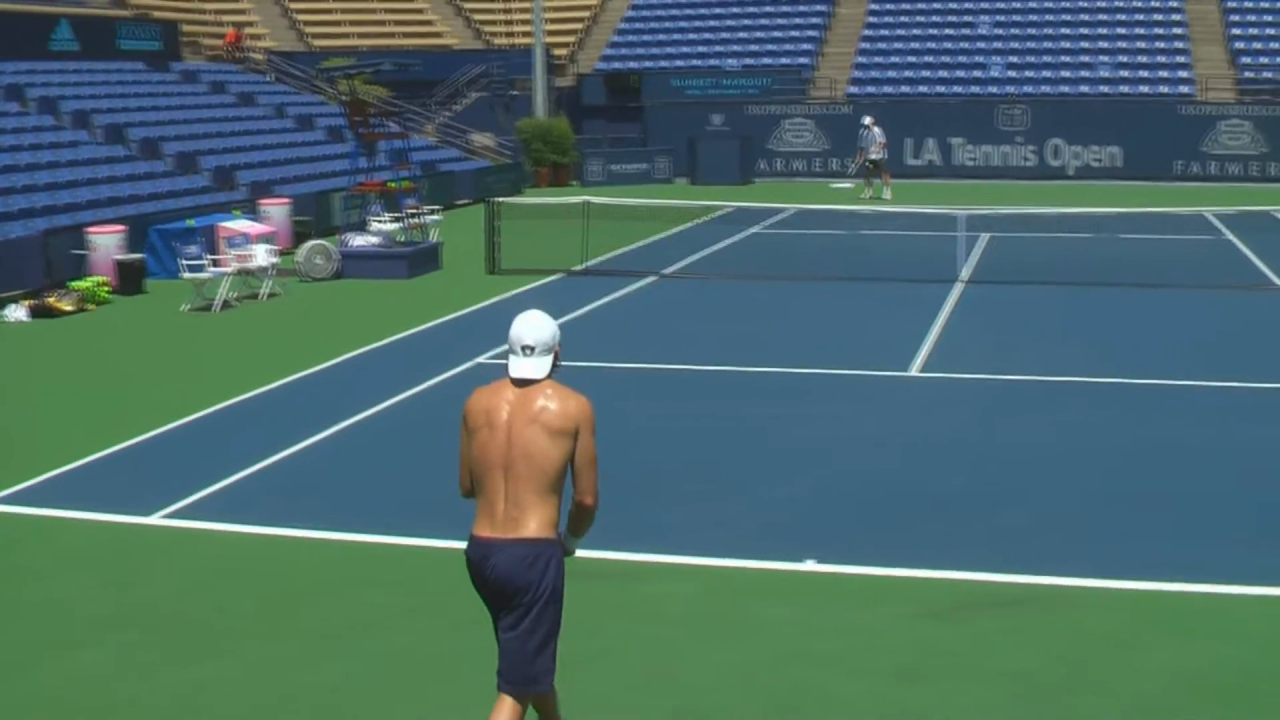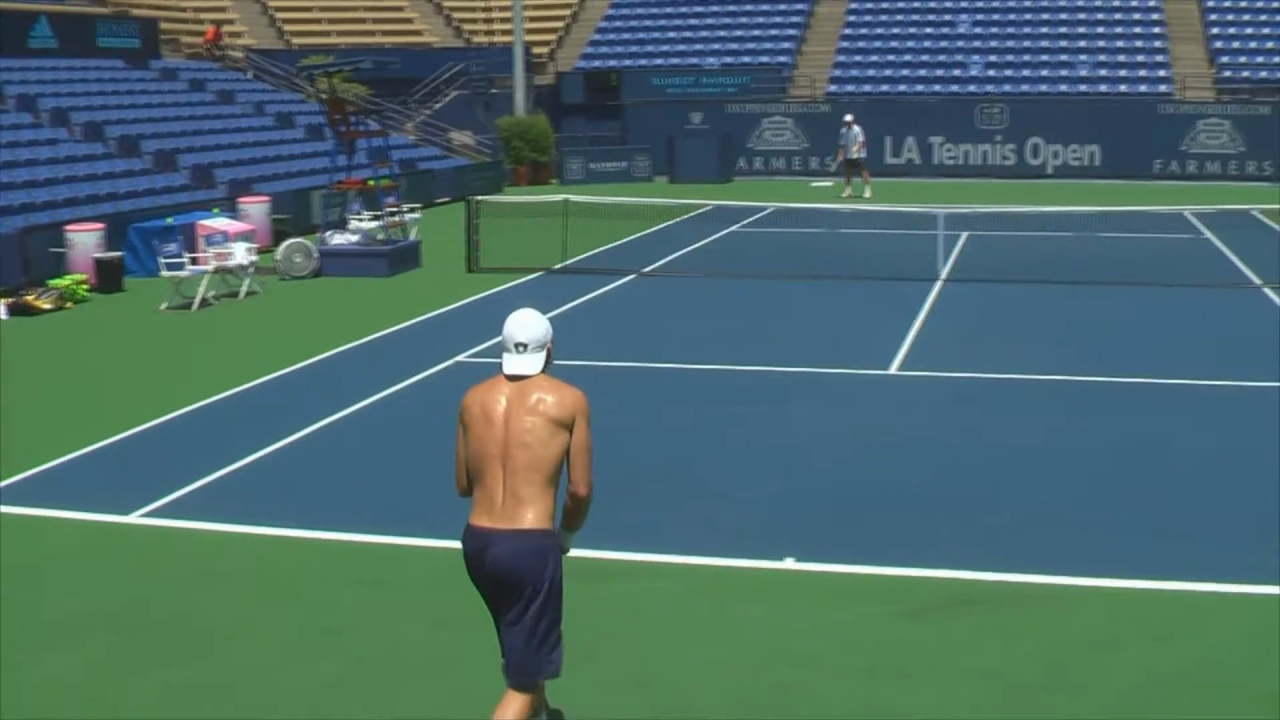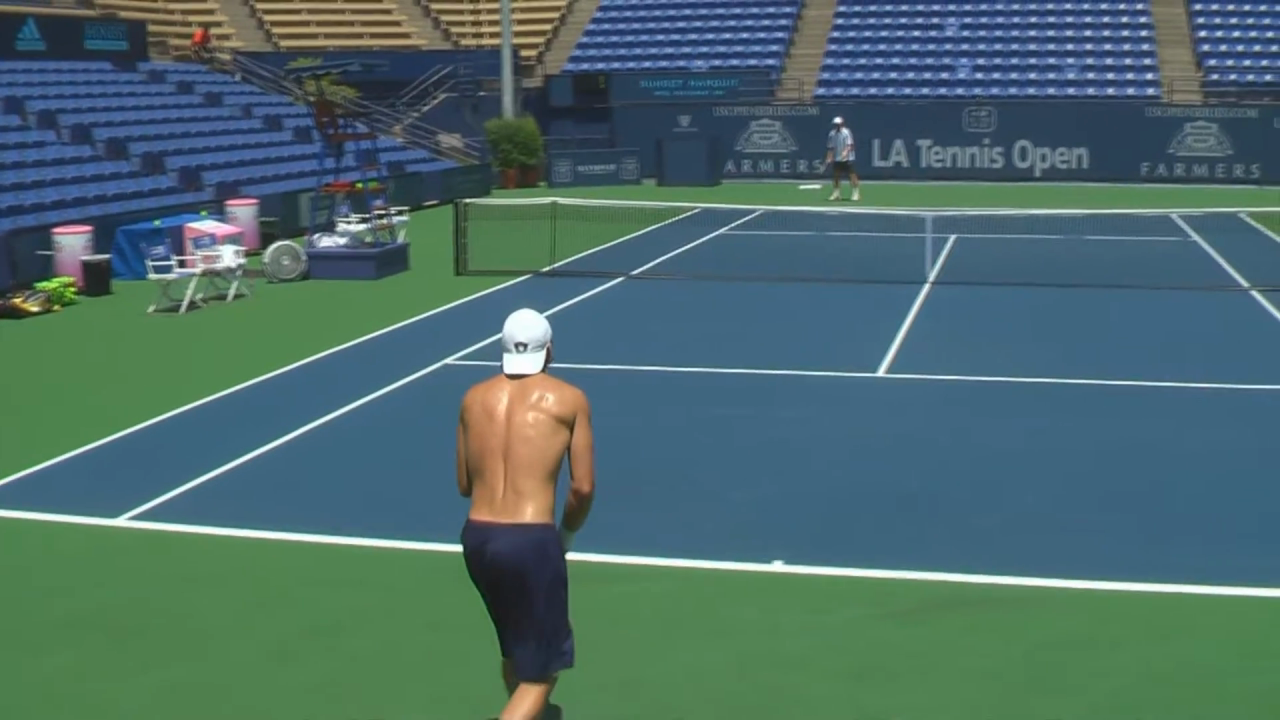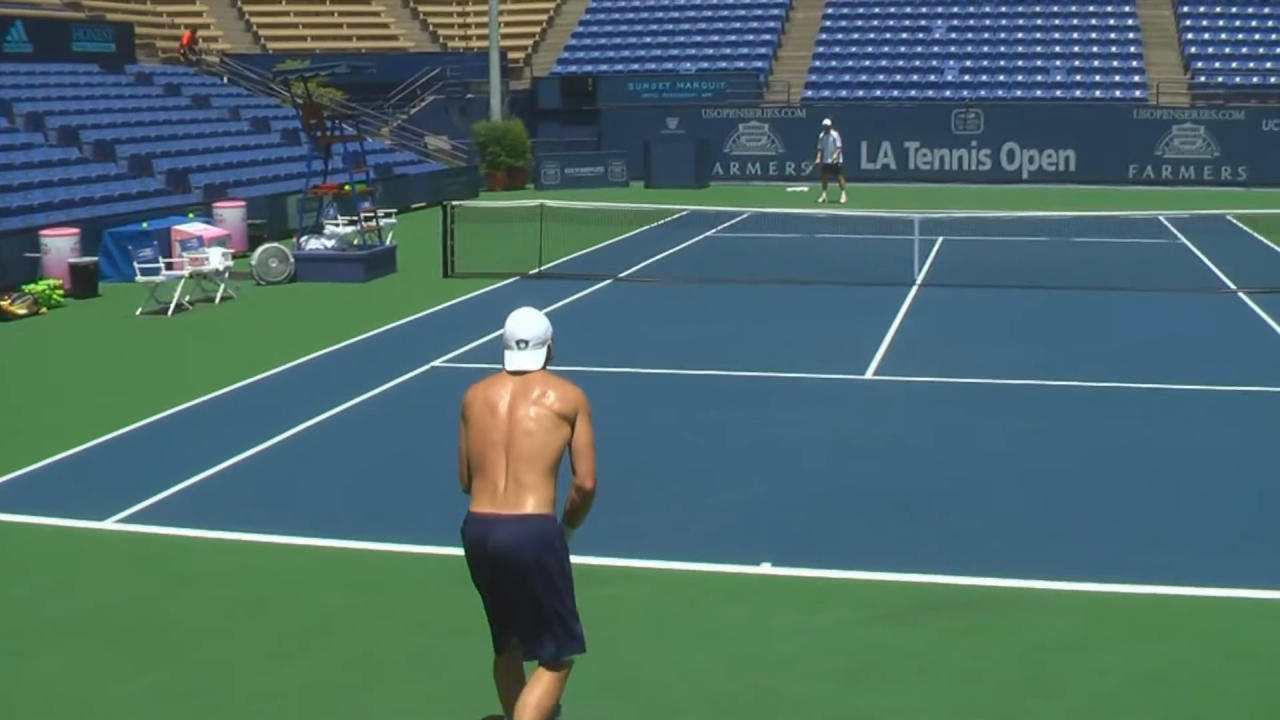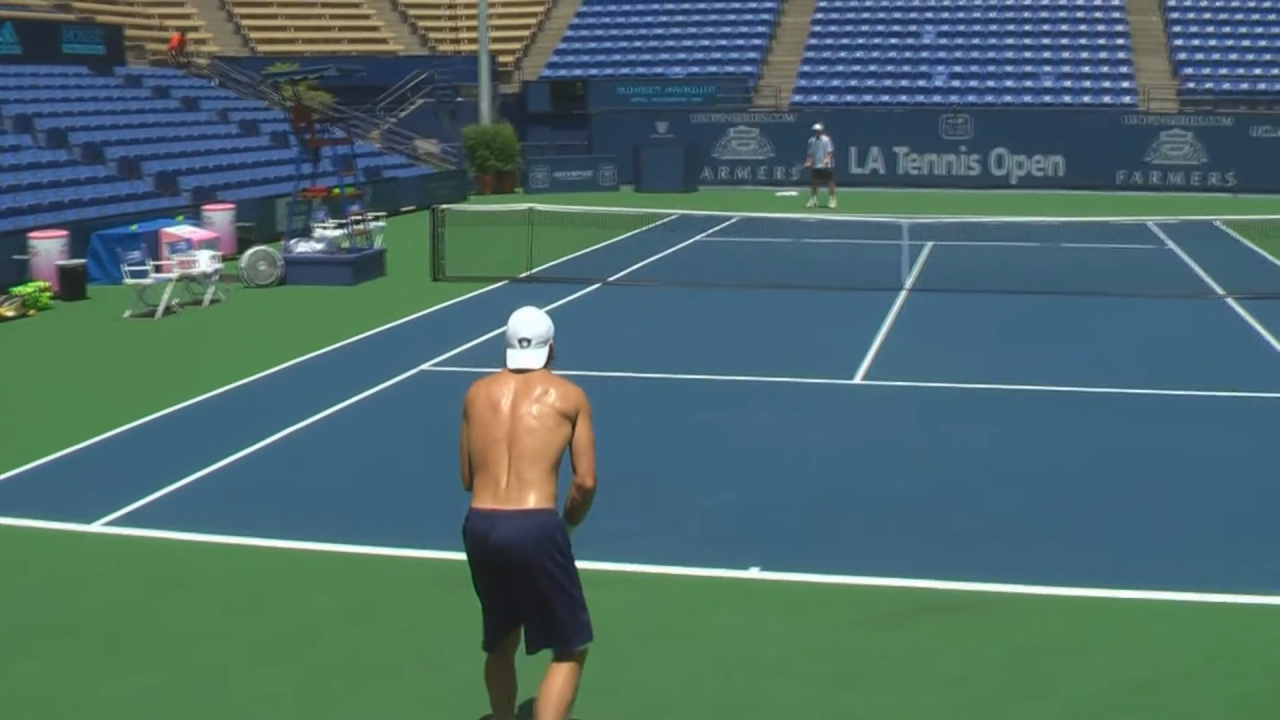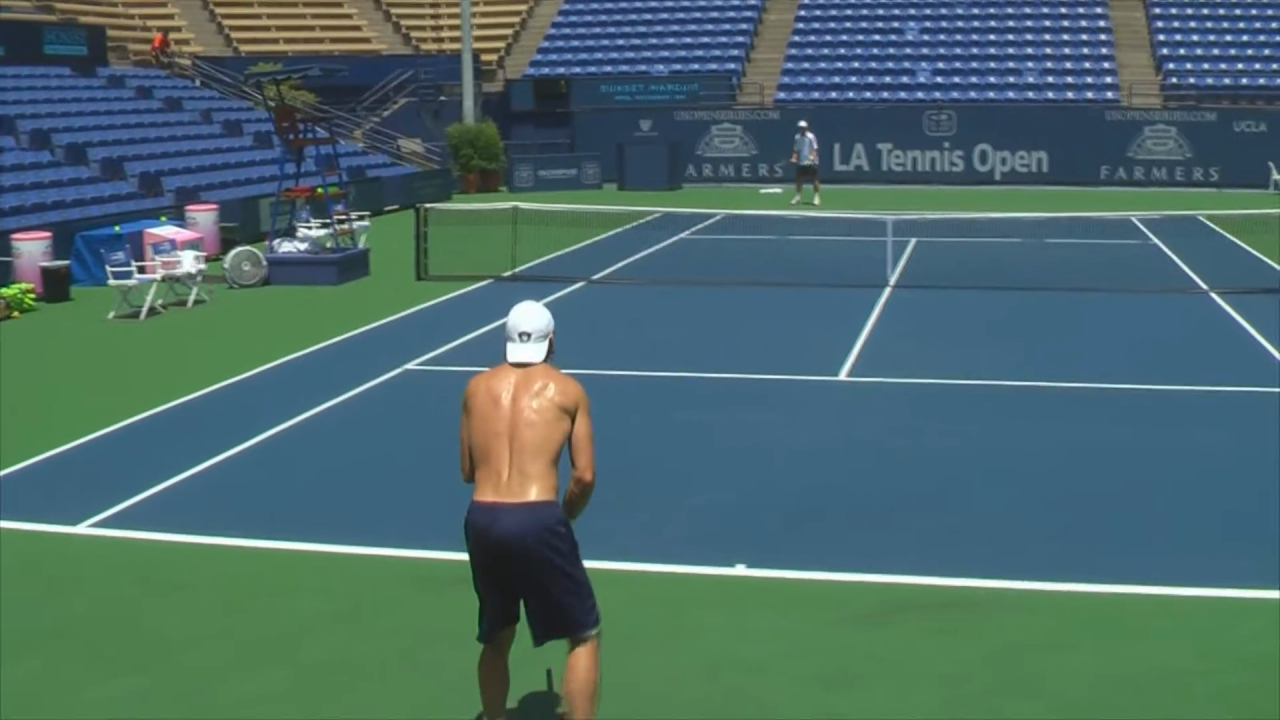
dt=0.3s
person 1, frame 1
left shoulder: (477, 402)
right shoulder: (572, 406)
left elbow: (467, 487)
right elbow: (586, 499)
right wrist: (571, 539)
left hip: (480, 551)
right hip: (531, 554)
left knee: (530, 656)
person 1, frame 2
left shoulder: (474, 399)
right shoulder: (568, 399)
left elbow: (464, 484)
right elbow: (580, 490)
right wrist: (565, 535)
left hip: (478, 542)
right hip: (530, 546)
left knee: (525, 651)
right knee: (523, 681)
person 1, frame 3
left shoulder: (474, 398)
right shoulder: (568, 399)
left elbow: (464, 484)
right elbow: (583, 487)
right wrist: (566, 533)
left hip: (477, 537)
right hip: (531, 540)
left knee: (516, 650)
right knee: (541, 673)
person 1, frame 4
left shoulder: (475, 395)
right shoulder: (568, 396)
left elbow: (466, 480)
right elbow: (585, 483)
right wrist: (567, 528)
left hip: (478, 530)
right hip: (533, 532)
left knee: (508, 647)
right knee: (556, 659)
person 1, frame 5
left shoulder: (477, 393)
right shoulder: (569, 396)
right elbow: (586, 482)
right wrist: (568, 524)
left hip: (480, 527)
right hip: (535, 528)
left knee: (501, 645)
right knee: (571, 652)
person 1, frame 6
left shoulder: (477, 387)
right shoulder: (568, 390)
right elbow: (584, 475)
right wrist: (565, 516)
left hip: (482, 519)
right hip: (537, 520)
left knee: (496, 640)
right knee: (584, 637)
